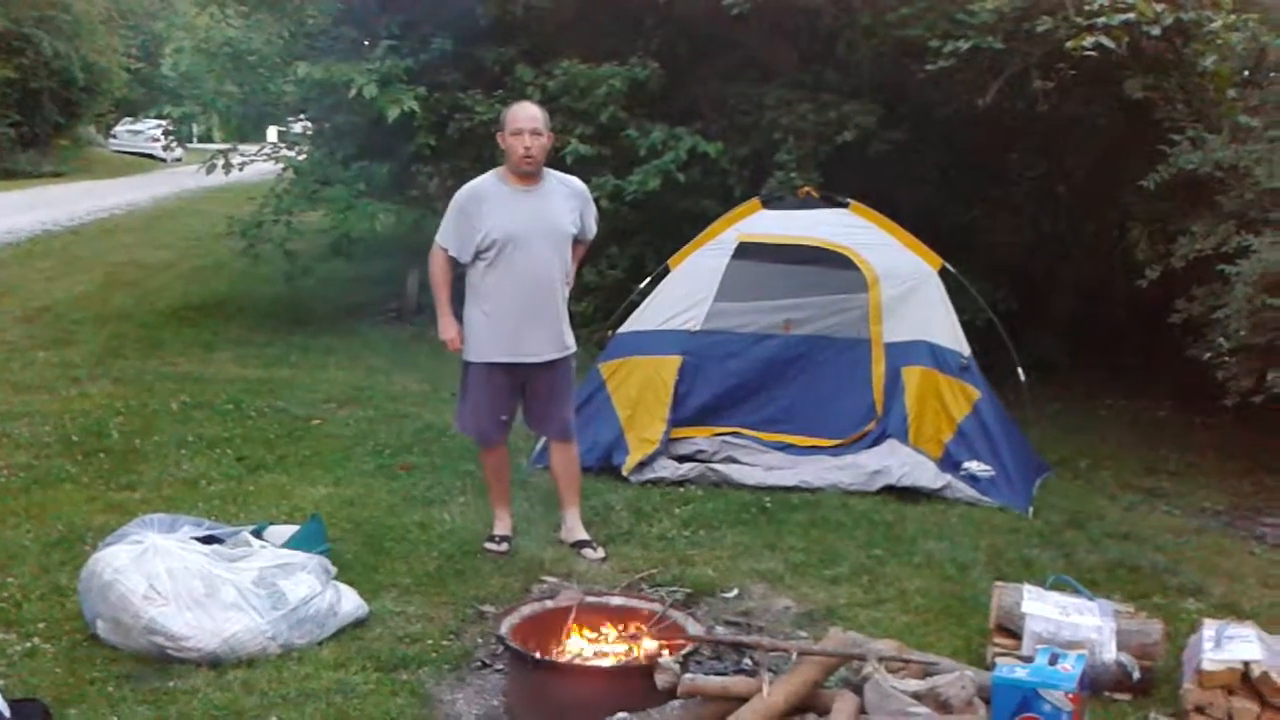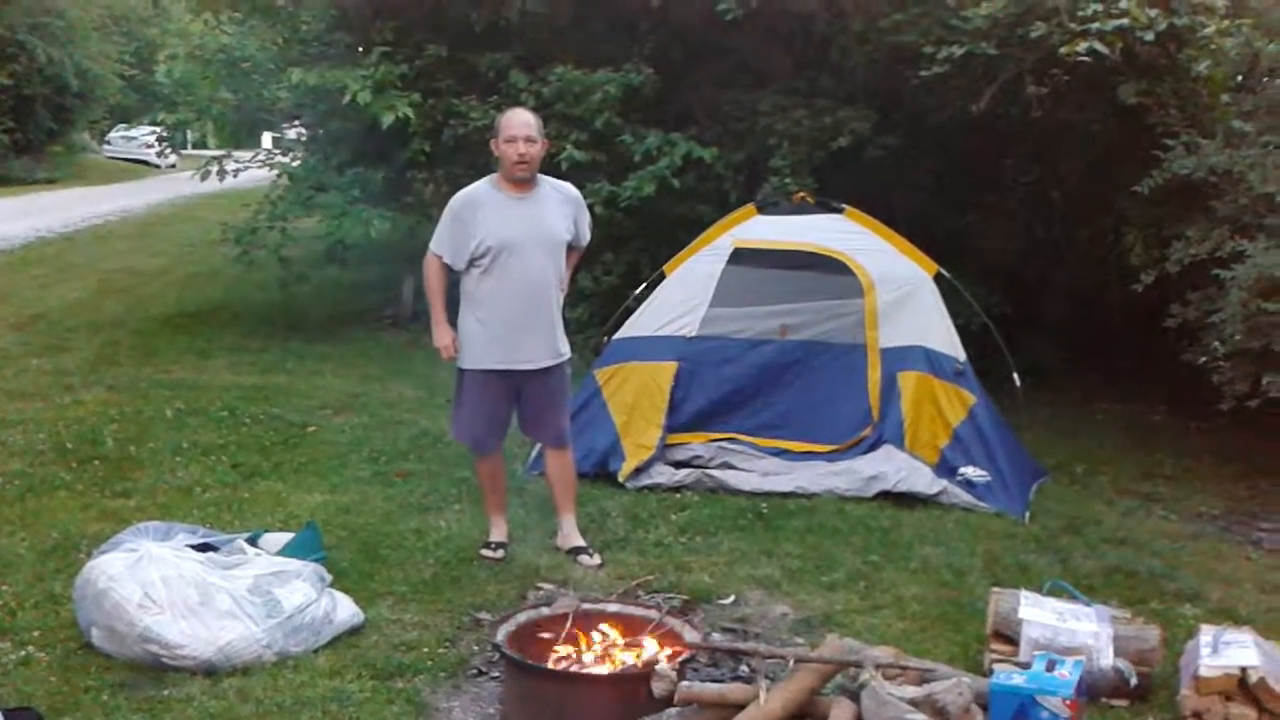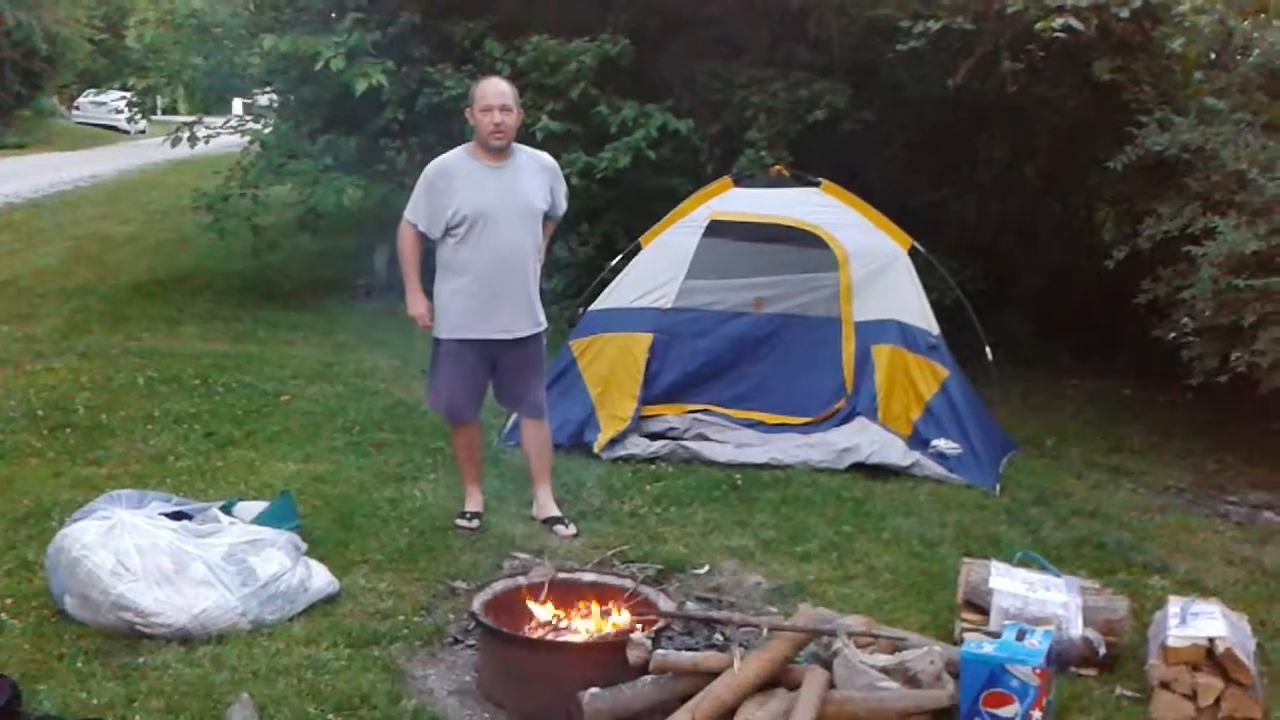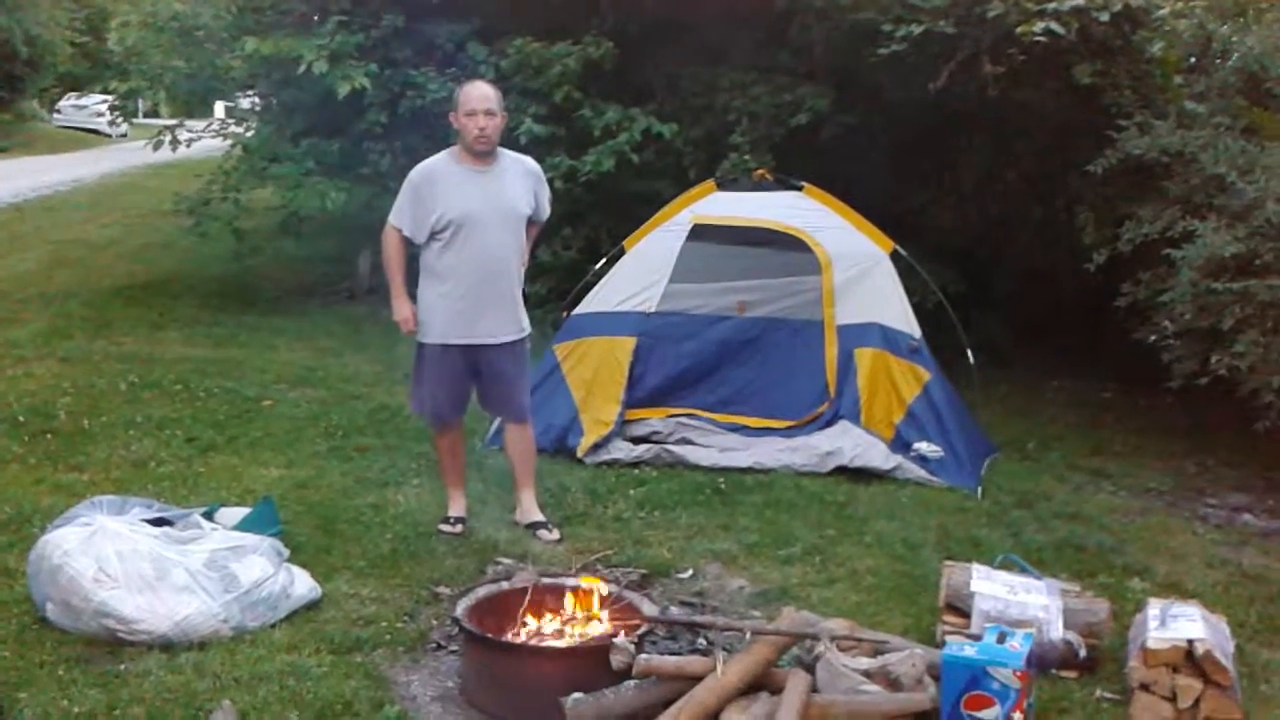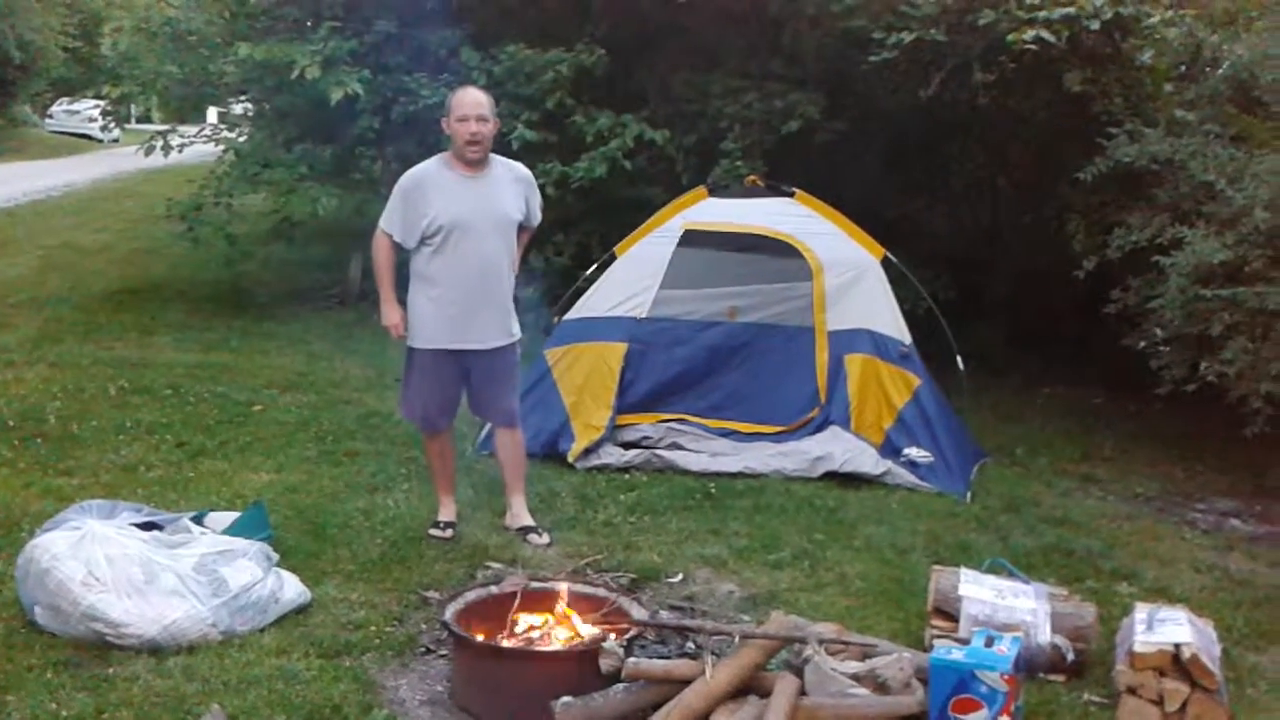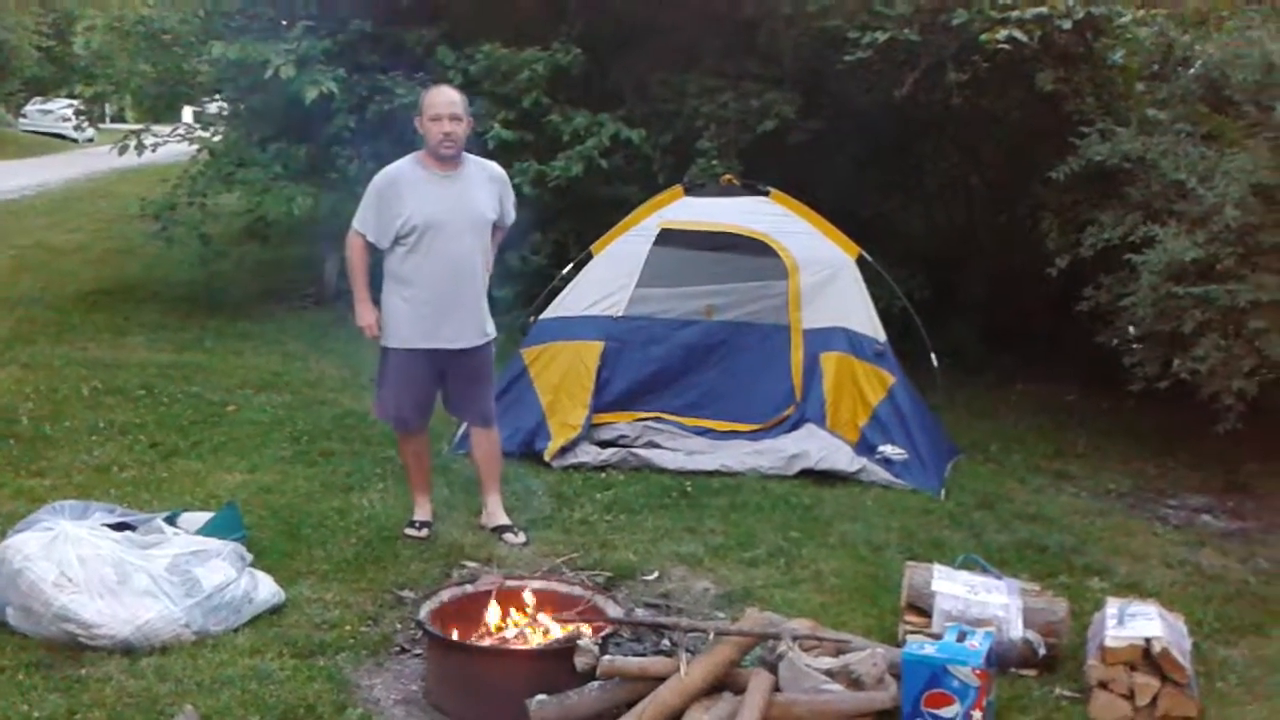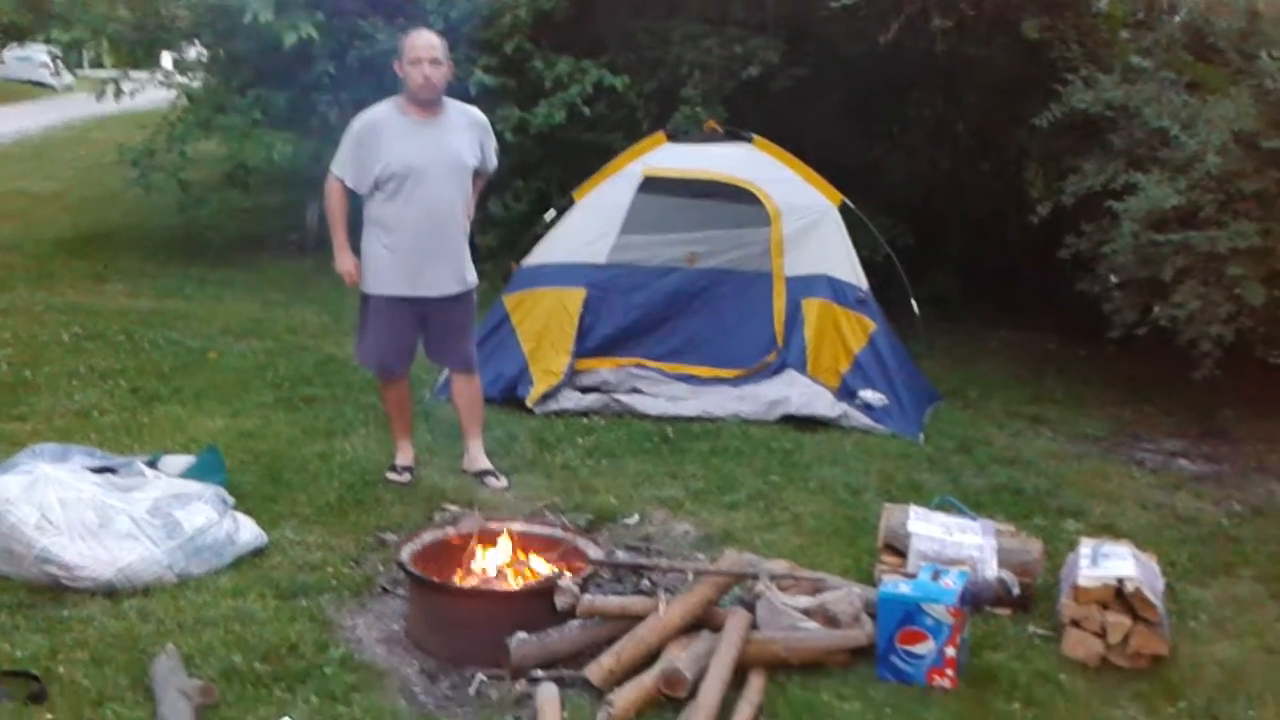
dt=0.4s
person 1, frame 1
left shoulder: (573, 191)
right shoulder: (475, 195)
right elbow: (441, 255)
right wrist: (445, 317)
left hip: (553, 342)
right hip: (490, 345)
left knee: (562, 432)
right knee: (491, 436)
left ankle: (572, 523)
right ankle: (501, 520)
person 1, frame 2
left shoulder: (566, 198)
right shoulder: (469, 202)
right elbow: (435, 262)
right wrist: (439, 324)
left hip: (548, 349)
right hip: (485, 352)
left knee: (557, 439)
right knee: (486, 443)
left ankle: (568, 529)
right ankle: (497, 526)
person 1, frame 3
left shoulder: (543, 167)
right shoulder: (444, 171)
right elbow: (409, 230)
right wrist: (414, 293)
left hip: (524, 318)
right hip: (461, 322)
left knee: (534, 408)
right knee: (462, 412)
left ankle: (544, 499)
right ankle: (472, 496)
person 1, frame 4
left shoulder: (526, 172)
right shoulder: (428, 176)
right elbow: (394, 235)
right wrist: (399, 298)
left hip: (507, 324)
right hip: (444, 327)
left knee: (517, 413)
right knee: (446, 418)
left ankle: (527, 505)
right ankle: (456, 501)
person 1, frame 5
left shoulder: (518, 178)
right shoulder: (420, 180)
right elbow: (384, 239)
right wrist: (388, 303)
left hip: (498, 328)
right hip: (435, 332)
left knee: (507, 418)
right knee: (435, 422)
left ankle: (517, 509)
right ankle: (446, 506)
person 1, frame 6
left shoulder: (492, 177)
right shoulder: (393, 180)
right elbow: (357, 239)
right wrist: (363, 303)
left hip: (472, 328)
right hip: (409, 331)
left knee: (483, 417)
right knee: (410, 422)
left ankle: (493, 508)
right ankle: (421, 506)
person 1, frame 7
left shoulder: (473, 122)
right shoulder: (372, 125)
right elbow: (336, 185)
right wrist: (342, 250)
left hip: (453, 274)
right hip: (389, 277)
left knee: (464, 364)
right knee: (392, 369)
left ankle: (475, 453)
right ankle: (403, 450)
